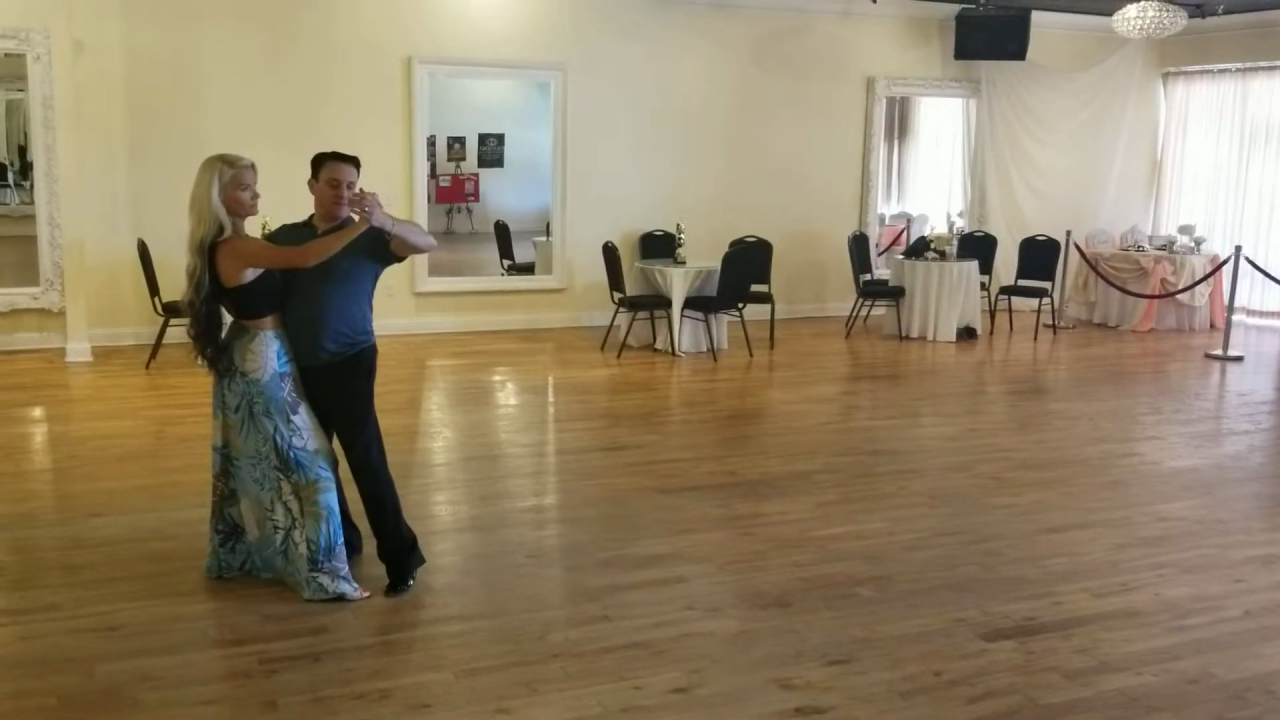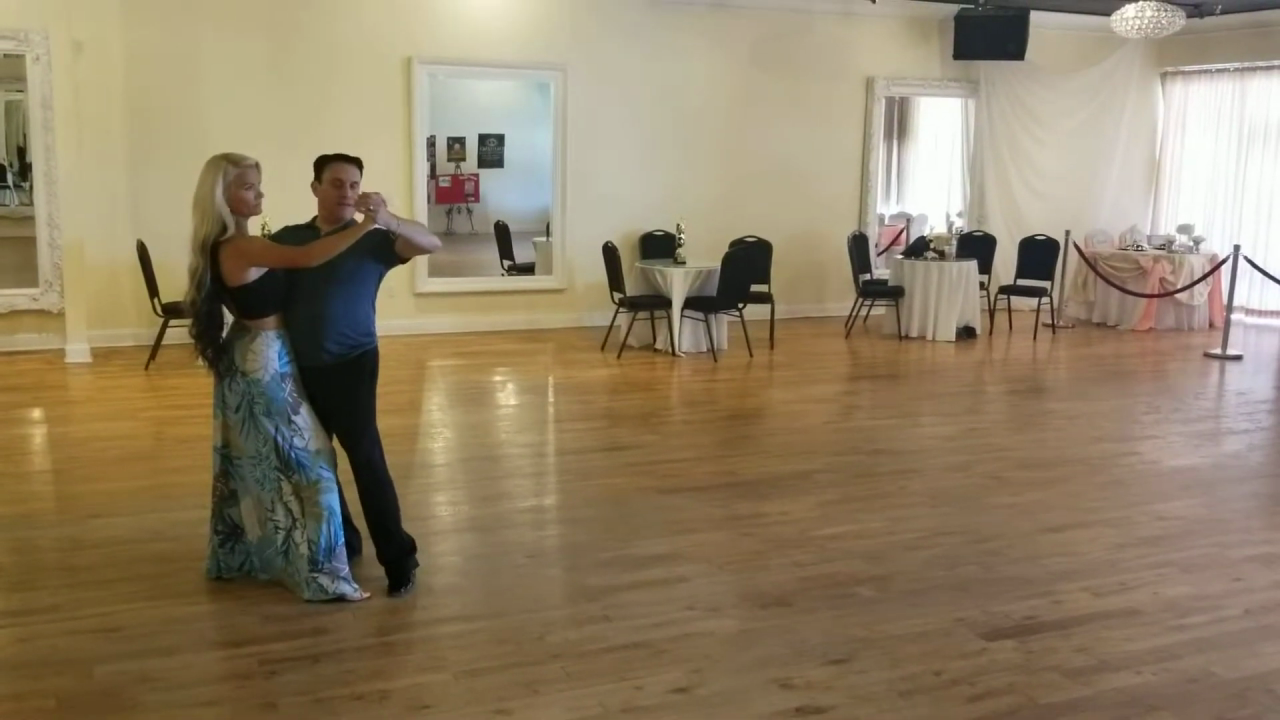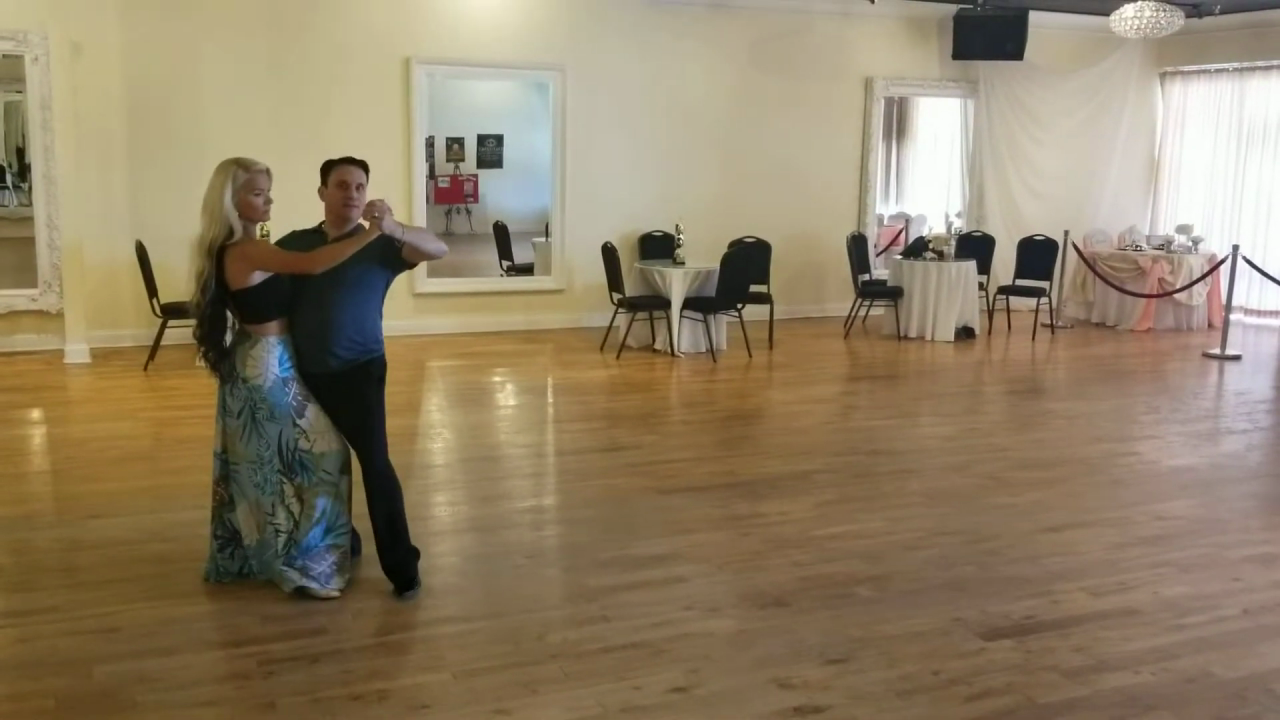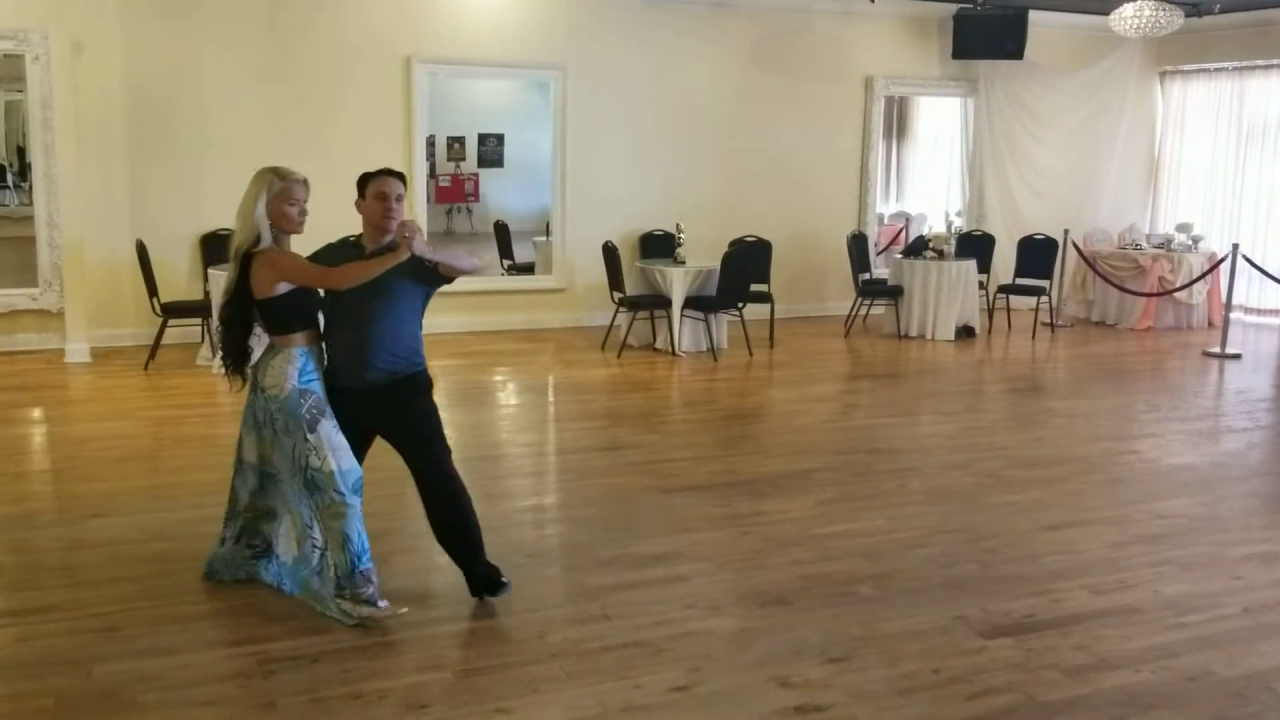
dt=0.4s
person 1, frame 1
left shoulder: (224, 247)
right shoulder: (237, 248)
right elbow: (303, 258)
right wrist: (362, 225)
left hip: (247, 359)
right hip: (263, 362)
left knee: (251, 464)
right knee: (306, 464)
left ankle: (238, 555)
right ankle: (321, 573)
person 1, frame 2
left shoulder: (225, 246)
right shoulder: (241, 247)
right elbow: (308, 258)
right wrist: (365, 225)
left hip: (246, 358)
right hip: (264, 362)
left knee: (251, 464)
right knee: (307, 464)
left ankle: (238, 557)
right ankle: (320, 573)
person 1, frame 3
left shoulder: (231, 250)
right shoulder: (247, 252)
right elbow: (312, 265)
right wrist: (371, 233)
left hip: (251, 364)
right hip: (267, 368)
left knee: (251, 468)
right knee: (323, 459)
left ankle: (239, 558)
right ankle: (303, 566)
person 1, frame 4
left shoulder: (270, 259)
right shoulder: (273, 260)
right elbow: (338, 280)
right wrist: (401, 254)
left hip: (287, 375)
right hip: (292, 379)
left knee: (271, 480)
right knee: (336, 479)
left ankle: (241, 560)
right ankle: (354, 592)
person 2, frame 1
left shoulder: (367, 238)
right shoulder: (284, 237)
left elbow: (426, 243)
left wrist: (382, 220)
left hip: (349, 365)
right hip: (298, 368)
left knee: (367, 460)
left ankle: (401, 556)
right ankle: (339, 541)
person 2, frame 2
left shoulder: (371, 241)
right shoulder: (287, 239)
left elbow: (430, 243)
left wrist: (387, 219)
left hip: (351, 366)
right hip: (299, 370)
left knee: (366, 460)
left ankle: (398, 558)
right ankle: (339, 542)
person 2, frame 3
left shoulder: (379, 246)
right shoulder: (294, 244)
left elbow: (438, 249)
left wrist: (393, 228)
left hip: (358, 373)
right hip: (304, 375)
left knee: (375, 463)
left ankle: (401, 564)
person 2, frame 4
left shoulder: (415, 260)
right shoulder: (330, 256)
left elbow: (473, 264)
left wrist: (426, 250)
left hip: (403, 387)
right hip: (343, 389)
left knee: (438, 474)
left ankle: (479, 570)
